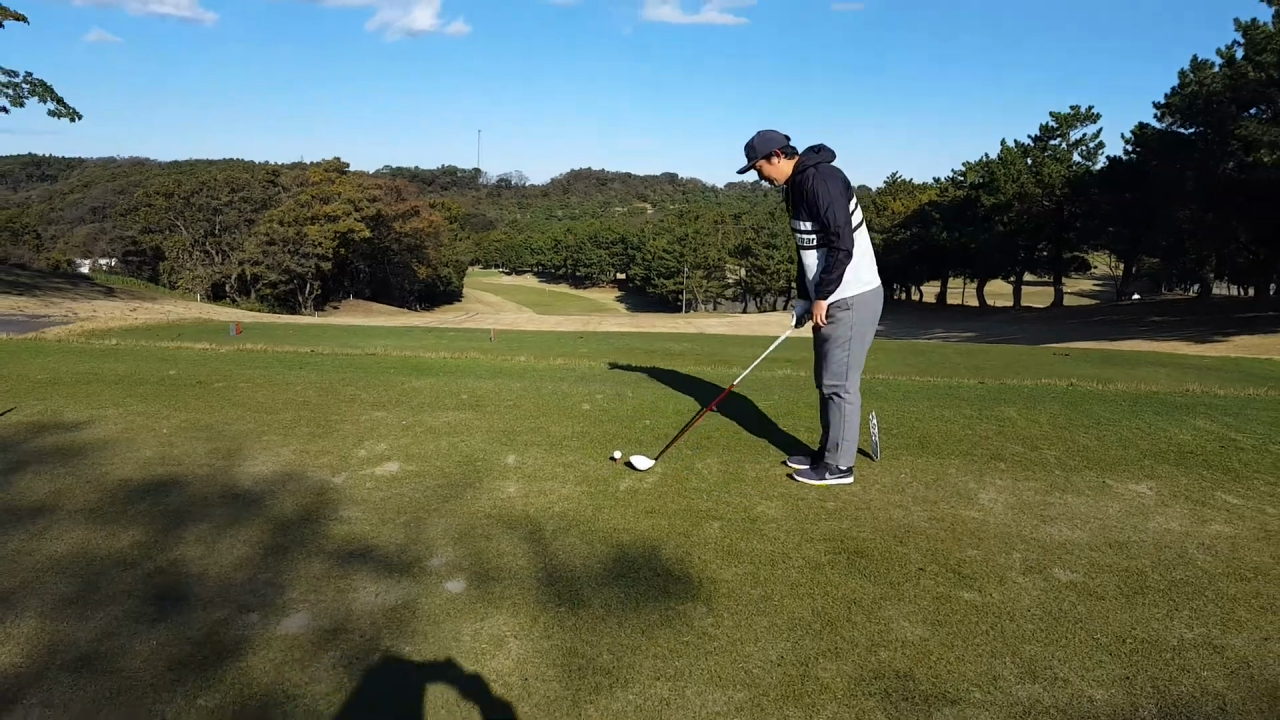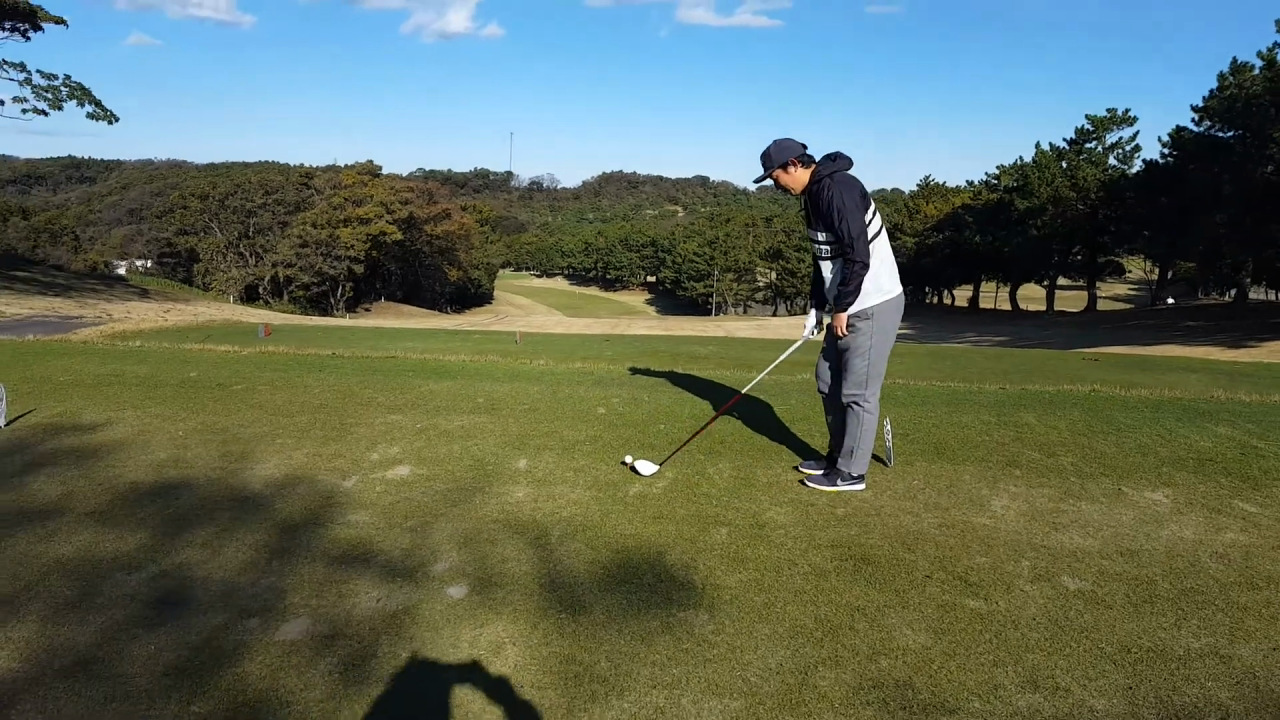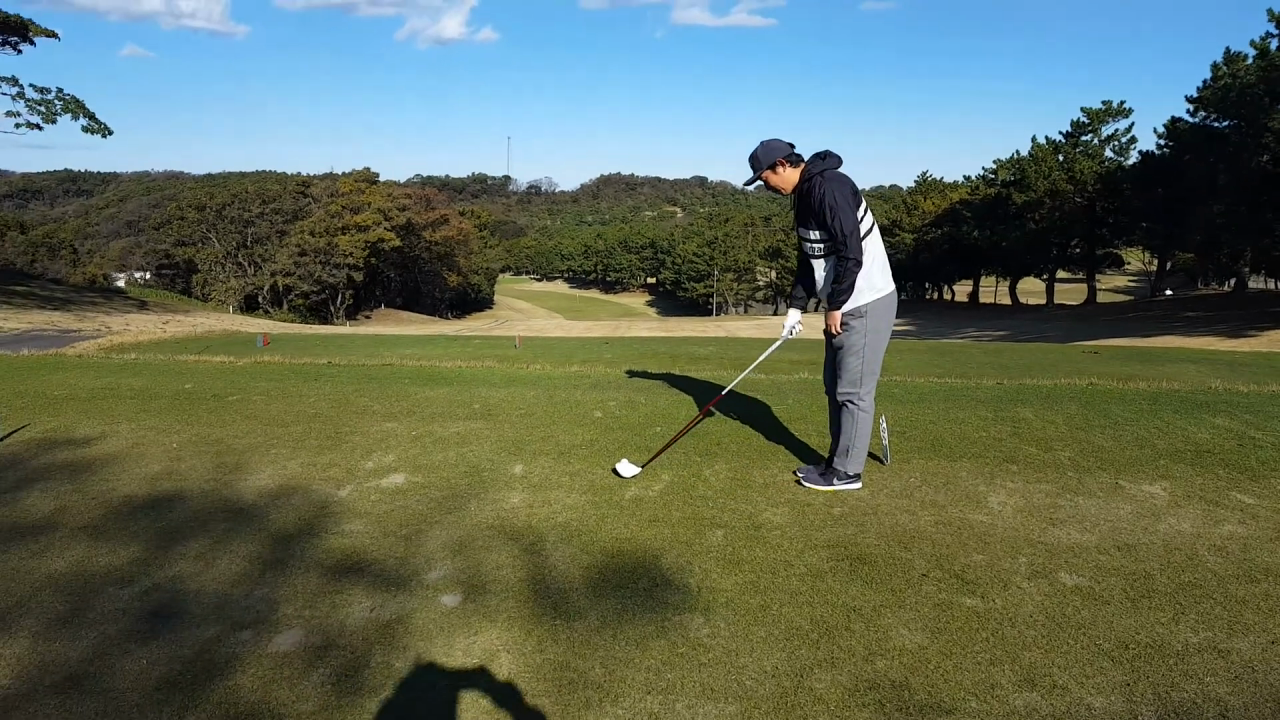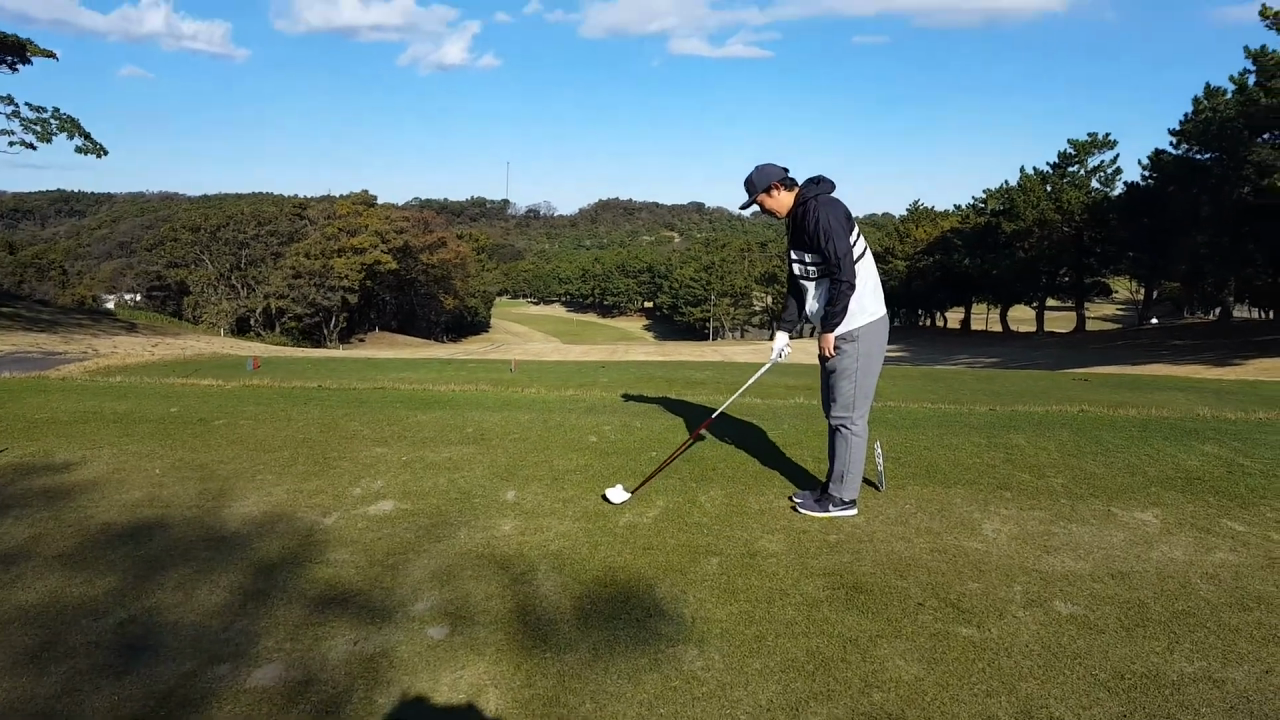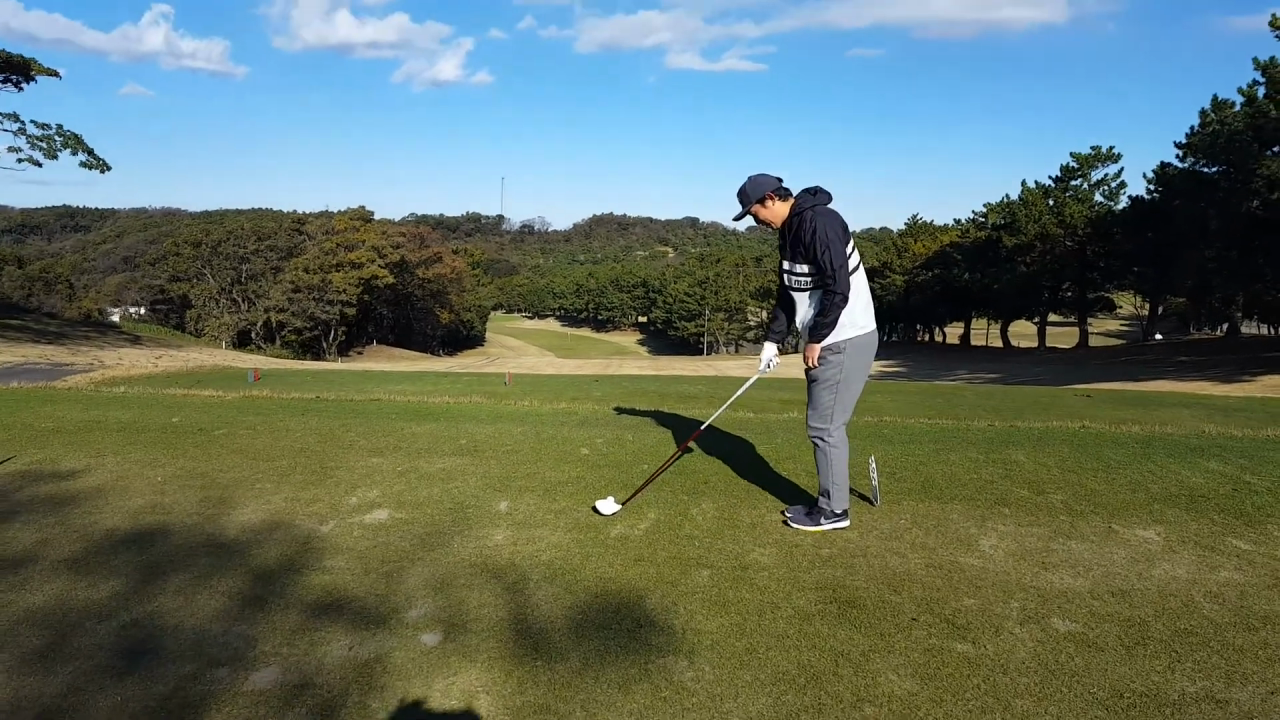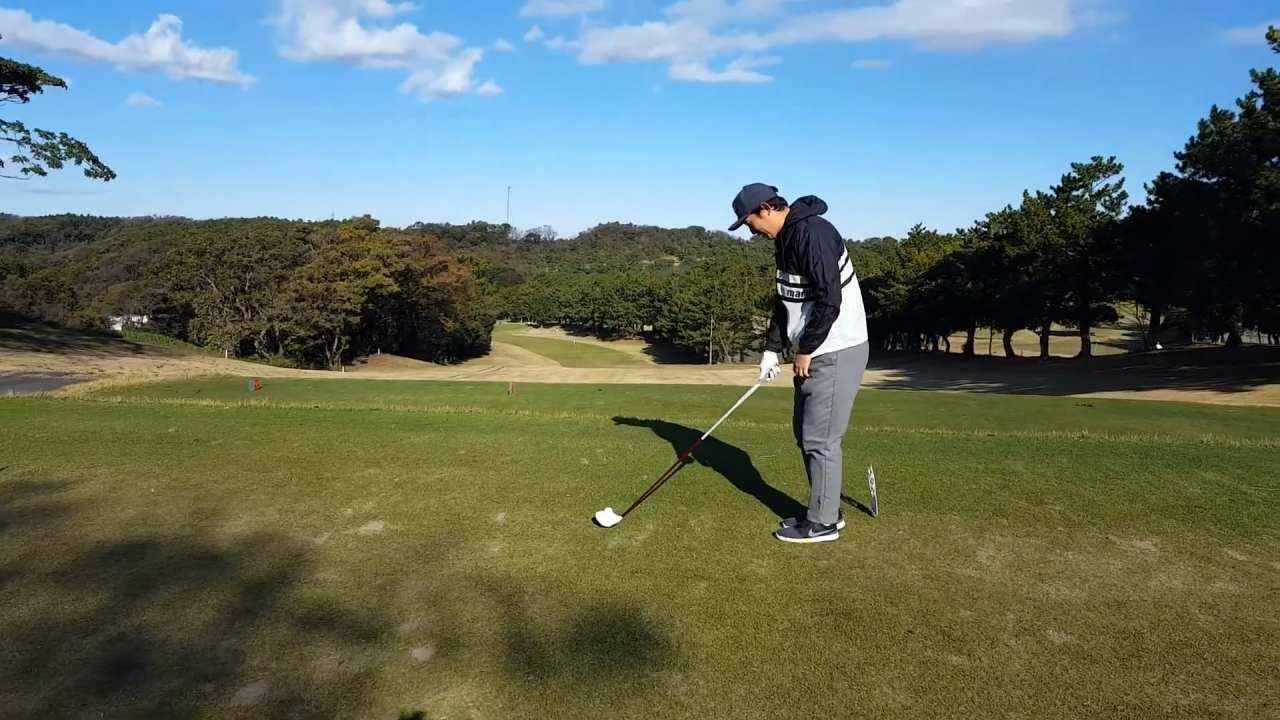
dt=0.2s
person 1, frame 1
left shoulder: (822, 180)
right shoulder: (795, 188)
left elbow: (842, 246)
left wrist: (821, 297)
right wrist: (804, 297)
left hip: (852, 296)
right hip: (833, 296)
left knee: (839, 382)
right knee: (827, 379)
left ankle: (839, 465)
right ankle: (827, 452)
person 1, frame 2
left shoulder: (838, 190)
right shoulder: (814, 195)
left elbow: (859, 257)
left wrist: (840, 309)
right wrist: (817, 307)
left hip: (872, 304)
right hip: (851, 304)
left knee: (858, 391)
right knee: (828, 380)
left ankle: (850, 472)
right ankle: (837, 456)
person 1, frame 3
left shoulder: (829, 187)
right shoulder: (803, 196)
left elbow: (852, 254)
right elbow: (808, 258)
left wrist: (835, 306)
right wrist: (796, 307)
left hip: (865, 302)
right hip: (845, 302)
left knee: (854, 390)
right knee: (836, 386)
left ankle: (847, 472)
right ankle: (837, 461)
person 1, frame 4
left shoulder: (824, 211)
right shoulder: (796, 220)
left elbow: (845, 277)
right elbow: (797, 282)
left wrist: (828, 328)
right wrist: (784, 330)
left hip: (857, 327)
right hip: (838, 327)
left knee: (848, 414)
right knee: (835, 411)
left ankle: (843, 498)
right ankle: (834, 487)
person 1, frame 5
left shoulder: (820, 223)
right shoulder: (789, 231)
left elbow: (838, 290)
right elbow: (787, 292)
left wrist: (814, 339)
right wrist: (772, 340)
left hip: (845, 340)
right hip: (826, 339)
left knee: (825, 425)
right knee: (824, 424)
left ankle: (832, 511)
right ankle: (830, 501)
person 1, frame 6
left shoulder: (813, 234)
right shoulder: (786, 240)
left elbow: (830, 301)
right elbow: (785, 301)
left wrist: (804, 350)
right wrist: (772, 350)
left hip: (836, 351)
right hip: (816, 350)
left knee: (821, 439)
right knee: (806, 434)
left ankle: (822, 523)
right ankle: (826, 509)
